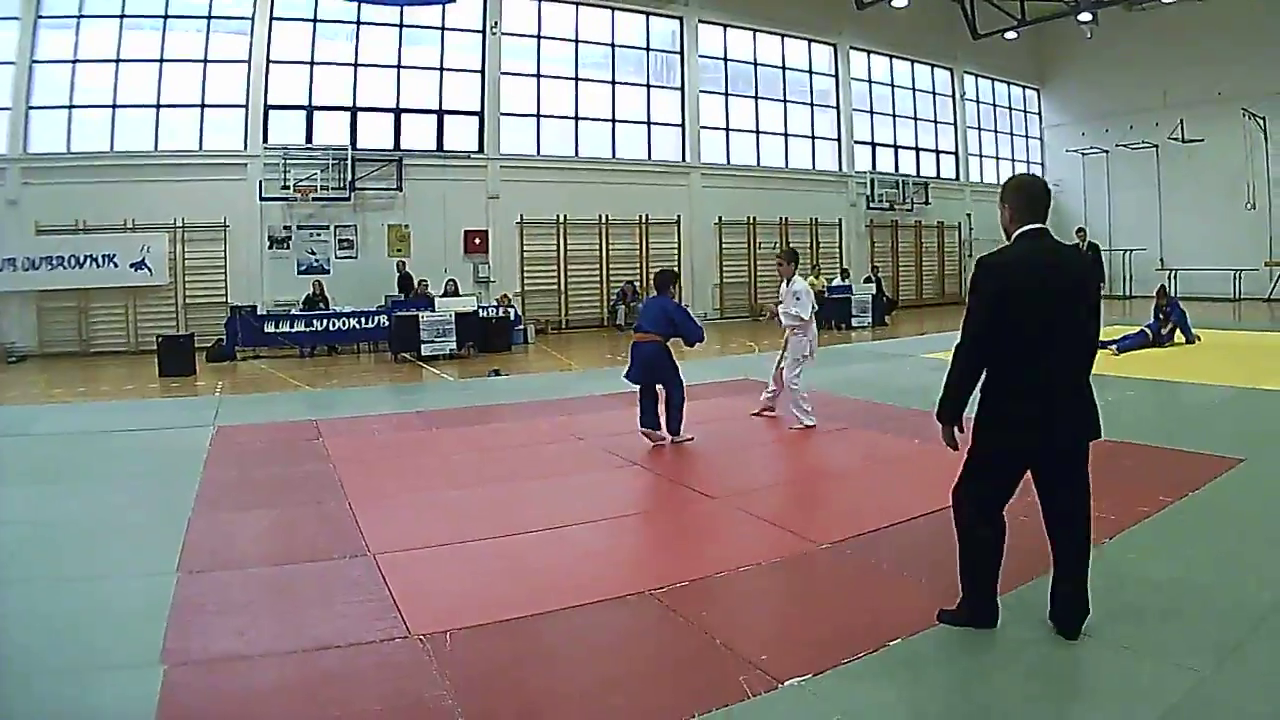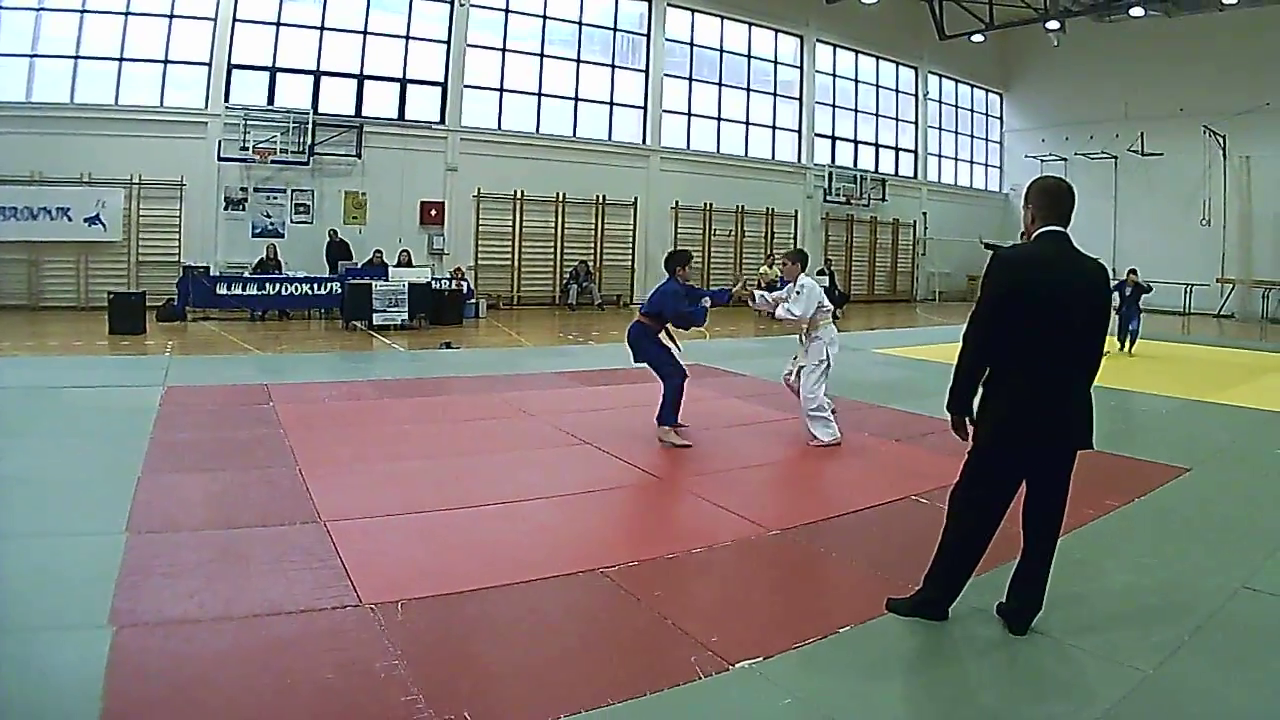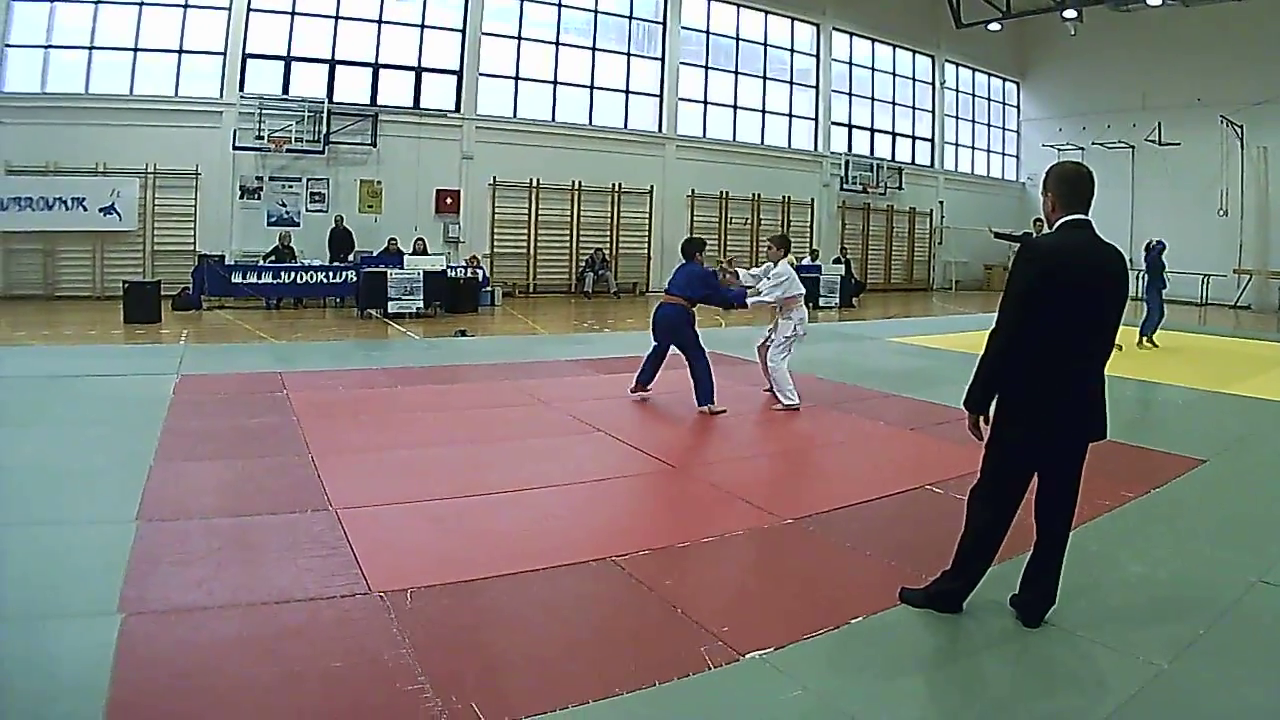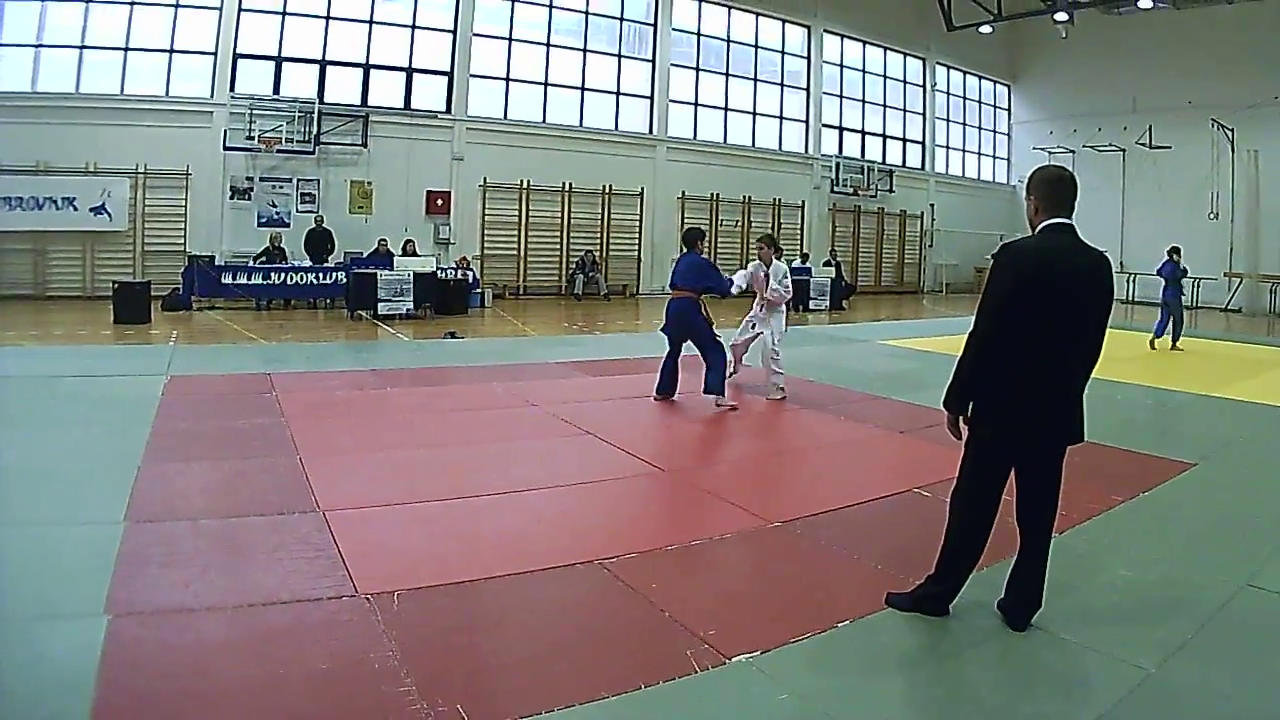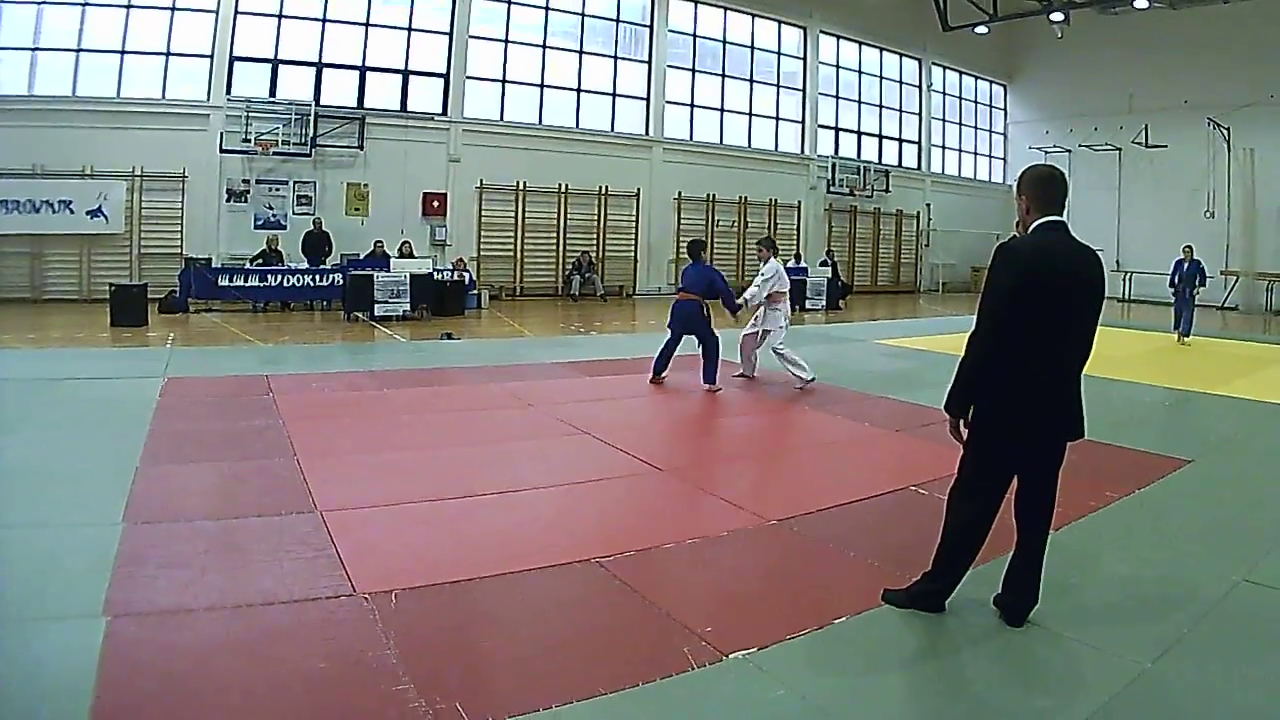
dt=1s
person 1, frame 1
left shoulder: (994, 267)
right shoulder: (1081, 265)
left elbow: (973, 349)
right elbow: (1089, 340)
left wrist: (950, 410)
left hip: (1010, 414)
right hip: (1069, 412)
left knee: (975, 504)
right knee: (1069, 515)
left ankle: (979, 605)
right ankle: (1070, 612)
person 1, frame 2
left shoulder: (1010, 262)
right shoulder: (1095, 274)
left elbow: (979, 340)
right elbow: (1093, 351)
left wrist: (960, 402)
left hip: (1011, 413)
right hip: (1067, 416)
left knee: (973, 506)
right knee: (1044, 517)
left ankle: (934, 597)
right ankle: (1021, 609)
person 1, frame 3
left shoulder: (1039, 252)
right shoulder: (1113, 261)
left elbow: (1008, 335)
right elbow: (1104, 337)
left wrist: (978, 399)
left hip: (1029, 405)
right hip: (1082, 406)
left knee: (993, 501)
right knee: (1057, 509)
left ankle: (951, 590)
right ankle: (1034, 601)
person 1, frame 4
left shoulder: (1017, 256)
right shoulder: (1098, 265)
left elbow: (985, 337)
right elbow: (1092, 344)
left wrist: (957, 400)
left hip: (1003, 406)
right hip: (1058, 410)
left knee: (973, 504)
right knee: (1038, 512)
left ankle: (938, 593)
right ankle: (1021, 605)
person 1, frame 5
left shoulder: (1015, 254)
right shoulder: (1089, 261)
left elbow: (987, 339)
right elbow: (1082, 338)
left wrist: (958, 403)
left hip: (1006, 406)
right hip: (1058, 406)
left knee: (972, 500)
right knee: (1036, 508)
left ankle: (934, 589)
right ankle: (1018, 600)
person 2, frame 1
left shoulder: (648, 304)
right shoulder: (674, 308)
right elbow: (693, 335)
right wrist: (698, 331)
left hip: (638, 350)
right hip: (655, 351)
left knee: (647, 389)
right knee: (674, 388)
left ankle: (649, 426)
right ankle: (675, 432)
person 2, frame 2
left shoulder: (677, 287)
right shoulder: (671, 291)
left elbow: (701, 295)
right elbow: (682, 319)
left wrist: (730, 292)
right wrist: (703, 308)
left hip: (646, 334)
right hip: (642, 335)
left knee: (675, 373)
right knee: (674, 376)
left ankle: (668, 419)
right ankle: (666, 428)
person 2, frame 3
left shoulder: (682, 269)
right shoulder: (702, 273)
right elbow: (722, 295)
right wrist: (744, 294)
left hip: (662, 312)
right hip: (678, 316)
left knee: (660, 349)
right knee: (697, 359)
left ankle: (640, 384)
right ankle: (706, 403)
person 2, frame 4
left shoulder: (681, 261)
right shoulder: (703, 264)
right elbow: (722, 289)
right wrist: (729, 283)
left hip: (673, 306)
right hip: (690, 308)
left knee: (674, 350)
right knee: (714, 351)
left ankle: (663, 391)
right ankle: (718, 395)
person 2, frame 5
left shoulder: (687, 270)
right shoulder: (709, 271)
right elbow: (725, 293)
right wrist: (735, 309)
left hip: (678, 307)
right hip: (692, 309)
left knee: (674, 340)
right knee: (710, 343)
left ankle: (656, 374)
right ankle: (709, 382)
person 3, frame 1
left shoulder: (801, 288)
right shoulder: (785, 284)
left elbow: (802, 316)
left wrist: (781, 311)
right wrist: (778, 310)
left hip: (802, 337)
right hip: (793, 334)
left knee: (791, 377)
right knee: (780, 371)
left ankle: (806, 419)
right ankle: (768, 403)
person 3, frame 2
left shoulder: (807, 286)
right shoulder: (794, 287)
left elbow: (797, 315)
right elbow: (772, 300)
left wrist: (781, 307)
left hip: (822, 341)
right hip: (811, 340)
left knee: (810, 390)
right knee: (792, 378)
left ankle: (828, 435)
right ankle: (822, 408)
person 3, frame 3
left shoulder: (783, 273)
right shoulder: (772, 267)
left elbow: (766, 296)
right elbow: (753, 277)
left wrist: (743, 302)
left hip: (793, 320)
right hip: (784, 316)
left knee: (775, 359)
right knee: (764, 348)
left ankle: (790, 400)
right ankle: (776, 384)
person 3, frame 4
left shoulder: (781, 269)
right shoulder: (754, 267)
left elbow: (786, 294)
right elbow: (742, 278)
left wrist: (769, 284)
left hip: (775, 313)
right hip: (758, 311)
left knee: (769, 350)
right knee: (738, 343)
left ankle: (778, 387)
right ankle: (734, 368)
person 3, frame 5
left shoulder: (771, 268)
right shoulder: (769, 266)
left elbow: (759, 289)
right elbow: (763, 290)
left wrist: (743, 300)
left hip: (776, 311)
right hip: (767, 309)
left knee: (776, 346)
right knee: (747, 338)
left ankle: (806, 376)
right ankle: (747, 370)
